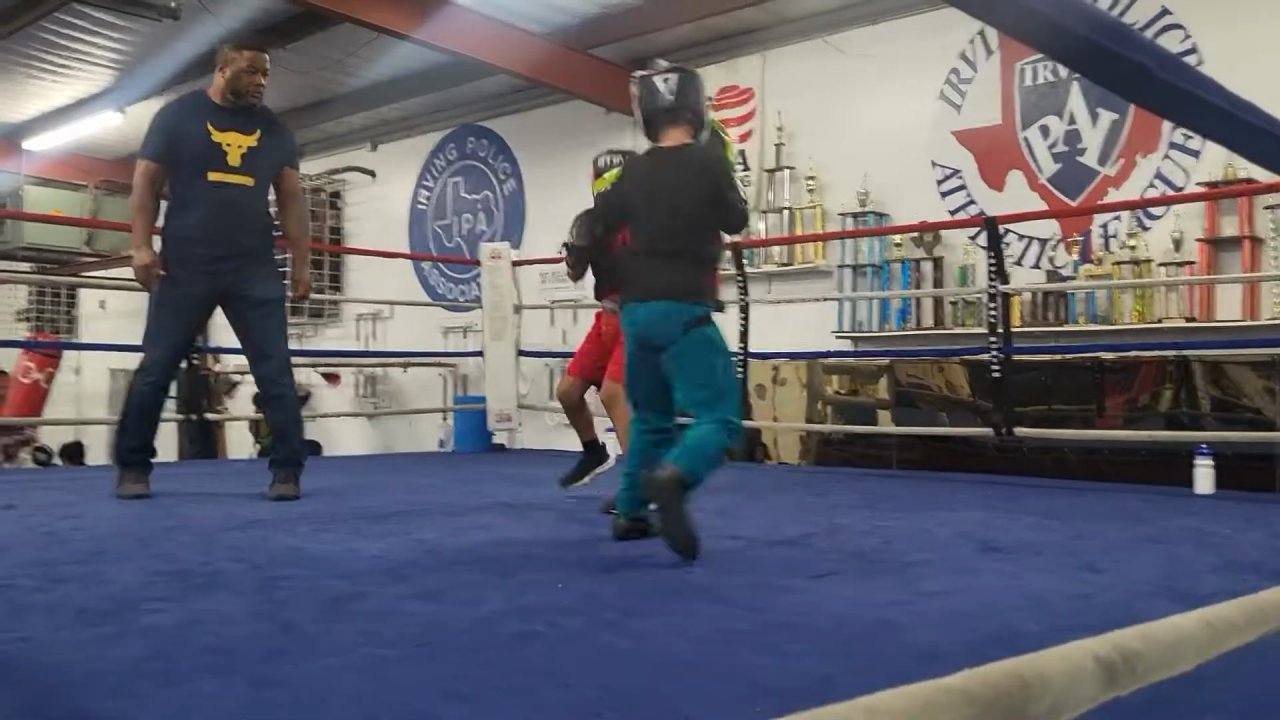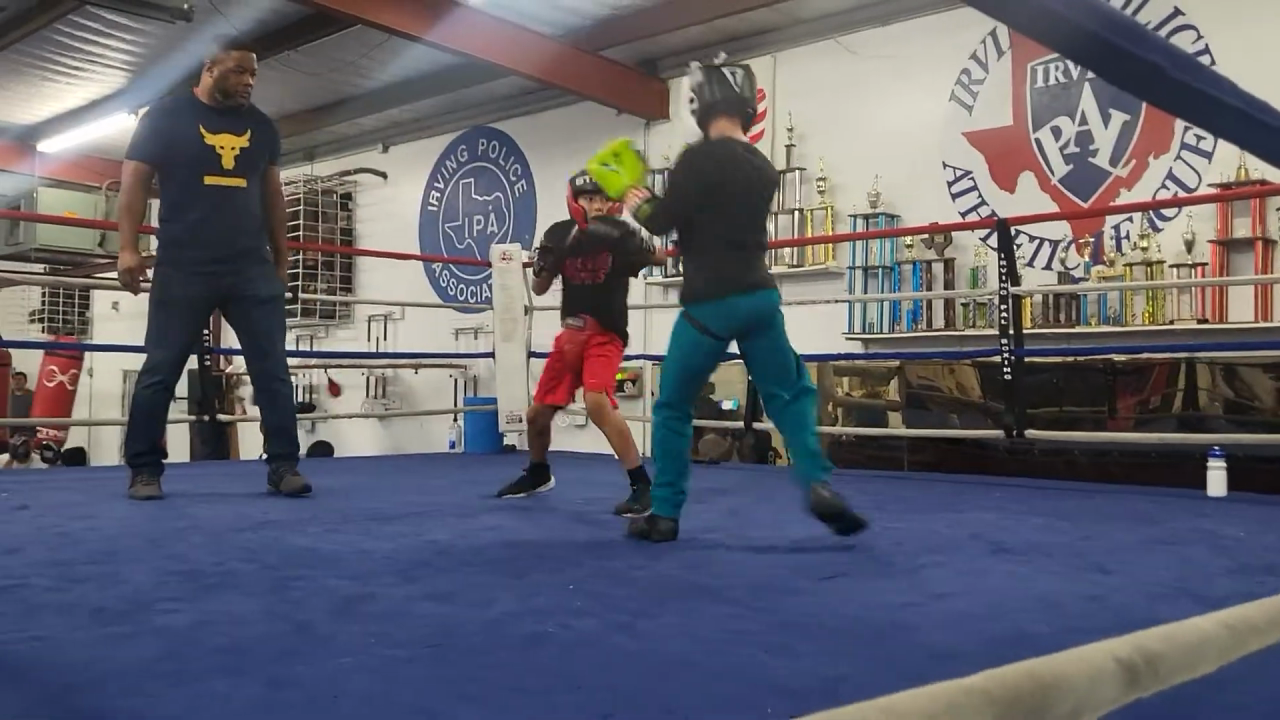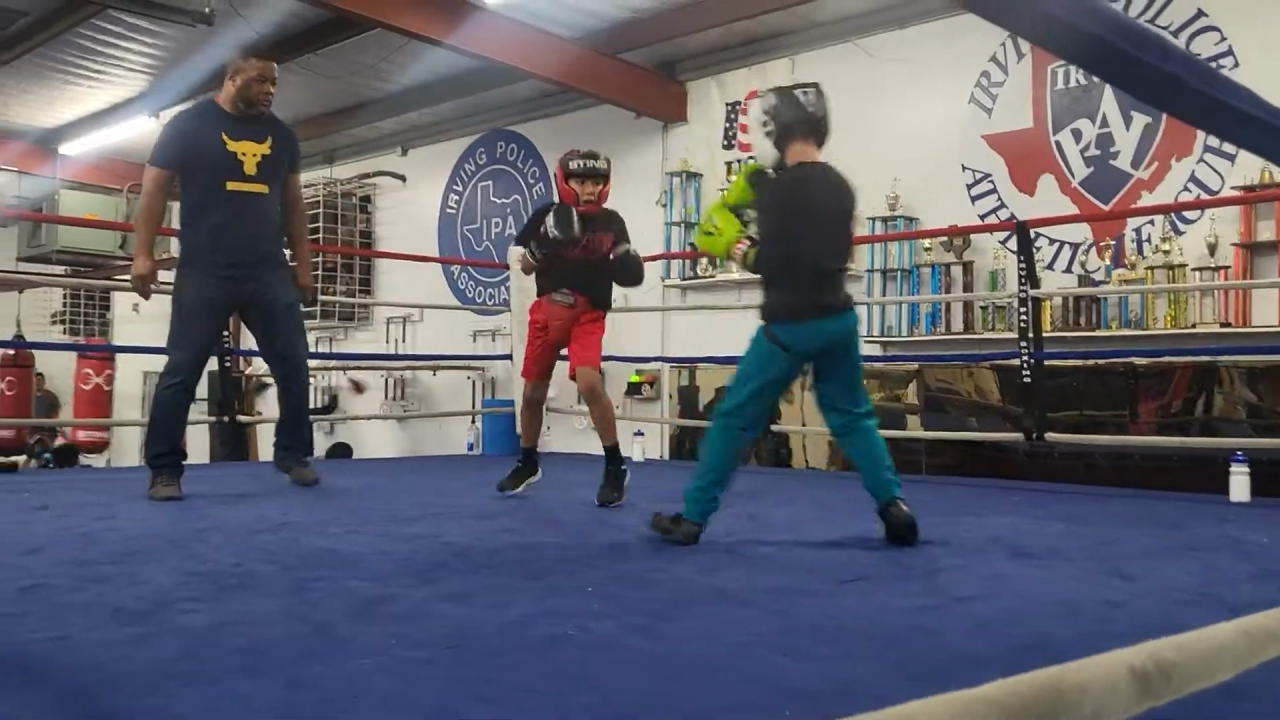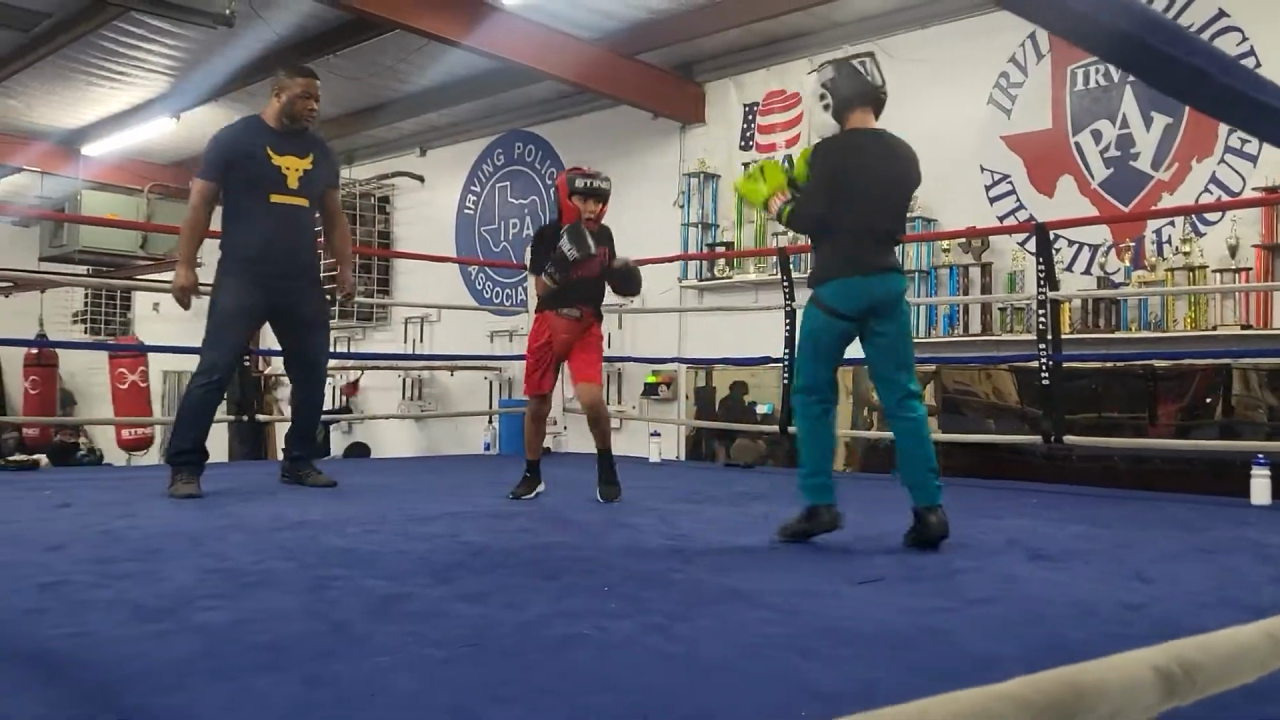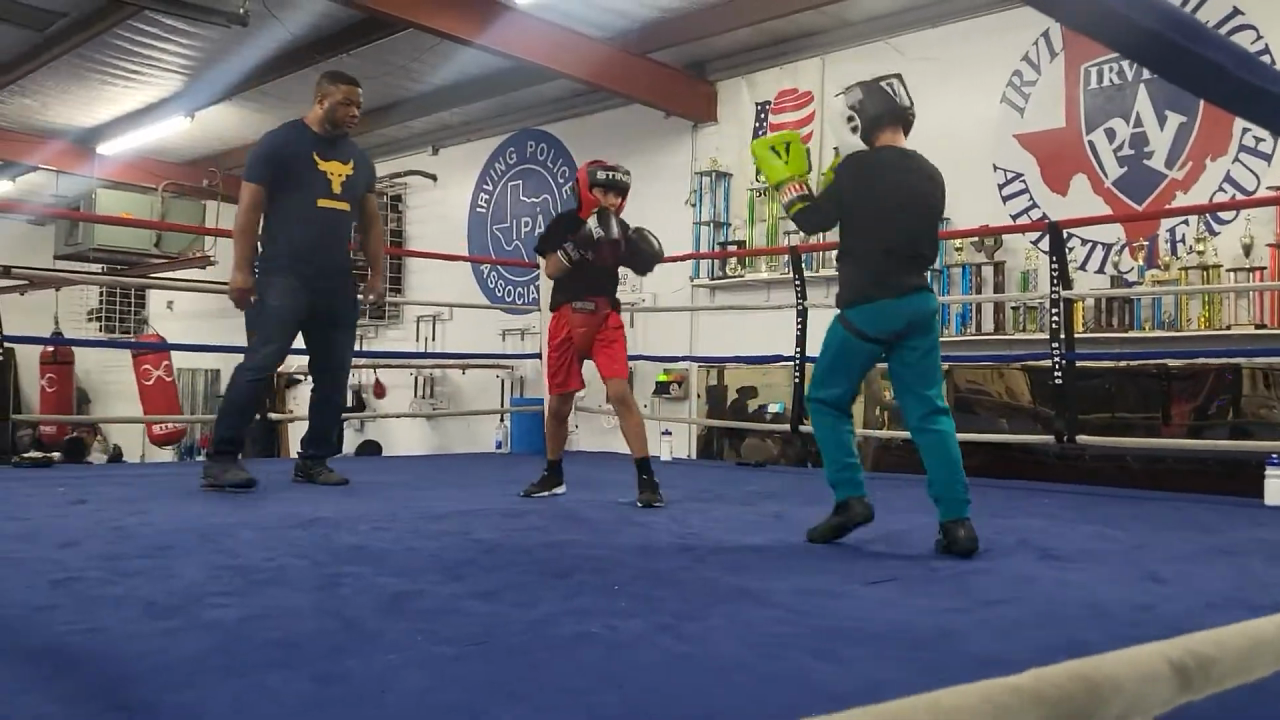
dt=0.2s
person 1, frame 1
left shoulder: (635, 173)
right shoulder: (711, 165)
left elbow: (601, 218)
right elbow: (735, 221)
left wrist: (614, 198)
left hip: (638, 312)
right hip: (686, 313)
left knee: (651, 419)
right knee: (718, 419)
left ankle: (633, 513)
right ankle: (671, 477)
person 1, frame 2
left shoulder: (699, 158)
right shoulder: (761, 166)
left elbow: (663, 220)
left wrist: (631, 191)
left hip: (708, 305)
right hip: (757, 299)
left knee: (673, 409)
right knee: (792, 399)
left ankle: (665, 515)
right ankle: (819, 486)
person 1, frame 3
left shoulder: (784, 188)
right shoulder: (840, 186)
left elbow: (773, 262)
left wrist: (733, 242)
right wrist: (757, 199)
left hip: (791, 324)
right hip: (839, 318)
left knee: (733, 416)
right knee: (853, 418)
left ankle: (693, 516)
right ankle: (892, 507)
person 1, frame 4
left shoulder: (834, 150)
right shoulder: (904, 155)
left elbow: (809, 217)
left wrist: (777, 196)
left hip: (838, 288)
right hip: (887, 283)
left knee: (812, 395)
right knee: (902, 399)
left ankle: (820, 505)
right ankle: (929, 511)
person 1, frame 5
left shoulder: (859, 167)
right shoulder: (931, 175)
left elbow: (819, 219)
left wrist: (785, 179)
left hip: (866, 306)
right hip: (916, 302)
left knee: (827, 400)
right knee: (929, 412)
left ankle: (851, 499)
right ankle: (956, 522)
person 2, frame 1
left shoulder: (274, 129)
right shoulder: (177, 116)
left elbow: (292, 200)
right elbow: (146, 181)
left wrist: (300, 263)
right wrist: (142, 245)
left hip: (255, 268)
right hip: (185, 266)
left knee: (275, 369)
right knee: (158, 366)
left ankle: (287, 470)
right ankle: (133, 466)
person 2, frame 2
left shoulder: (261, 127)
right shoulder: (166, 117)
left elbow: (272, 197)
right elbow: (134, 182)
left wrist: (281, 259)
right wrist: (129, 247)
left hip: (252, 267)
right hip: (183, 267)
left knee: (271, 364)
right knee: (161, 368)
left ankle: (283, 464)
right ankle: (144, 469)
person 2, frame 3
left shoulder: (281, 135)
right shoulder: (189, 125)
left elbow: (292, 204)
right elbow: (155, 188)
left wrist: (303, 263)
right wrist: (144, 253)
left hip: (269, 272)
right hip: (205, 271)
left knee: (292, 361)
right knee: (183, 370)
left ankle: (292, 451)
right ankle: (164, 470)
person 2, frame 4
left shoulder: (320, 153)
right shoulder: (236, 139)
left elbow: (334, 217)
right elbow: (200, 202)
left wrist: (345, 266)
right wrist: (185, 265)
left hip: (302, 282)
right hip: (243, 278)
left knee: (311, 372)
right knee: (214, 370)
left ankle: (298, 461)
right ankle: (184, 468)
person 2, frame 5
left shoulder: (359, 160)
right shoulder: (280, 144)
left elbow: (371, 222)
right elbow: (249, 206)
left wrist: (378, 273)
right wrist: (242, 268)
left hip: (337, 283)
right hip: (282, 276)
left knee: (333, 376)
right knee: (261, 363)
left ankle: (313, 460)
right ankle: (221, 458)
person 3, frame 1
right shoulder: (594, 223)
right elbow: (575, 274)
right wrist: (575, 251)
right hip: (608, 320)
left knee: (610, 393)
right knee: (567, 391)
right ankle: (594, 453)
person 3, frame 2
left shoulder: (619, 235)
right shoulder: (562, 233)
left elbow: (655, 257)
right elbow: (538, 287)
left wrist: (626, 234)
right wrist: (544, 257)
left hip: (604, 338)
right hip: (571, 335)
left knee: (597, 404)
right knee: (538, 412)
left ankle: (643, 487)
right ankle: (537, 474)
person 3, frame 3
left shoulder: (611, 222)
right shoulder: (546, 217)
left elbow: (624, 266)
right elbow: (524, 266)
left wrist: (628, 263)
right wrist: (546, 242)
left hip: (588, 315)
right hip: (547, 311)
left knee: (590, 385)
right knee: (533, 392)
left ankle: (615, 467)
right ankle: (526, 466)
person 3, frame 4
left shoulder: (602, 234)
right shoulder: (548, 235)
left elbow: (609, 274)
right elbow: (541, 289)
left wrist: (622, 275)
right wrist: (562, 261)
left hip: (587, 326)
right hip: (549, 324)
left knee: (591, 400)
right knee: (537, 404)
left ankle: (606, 468)
right ankle: (533, 475)
person 3, frame 5
left shoulder: (621, 228)
right shoulder: (565, 222)
left elbow: (637, 266)
right elbow: (552, 269)
left wrist: (645, 257)
right wrist: (583, 240)
left hip: (605, 318)
right hip: (566, 319)
left knee: (620, 393)
right knee: (558, 404)
left ankle: (647, 478)
right ankle: (553, 475)
